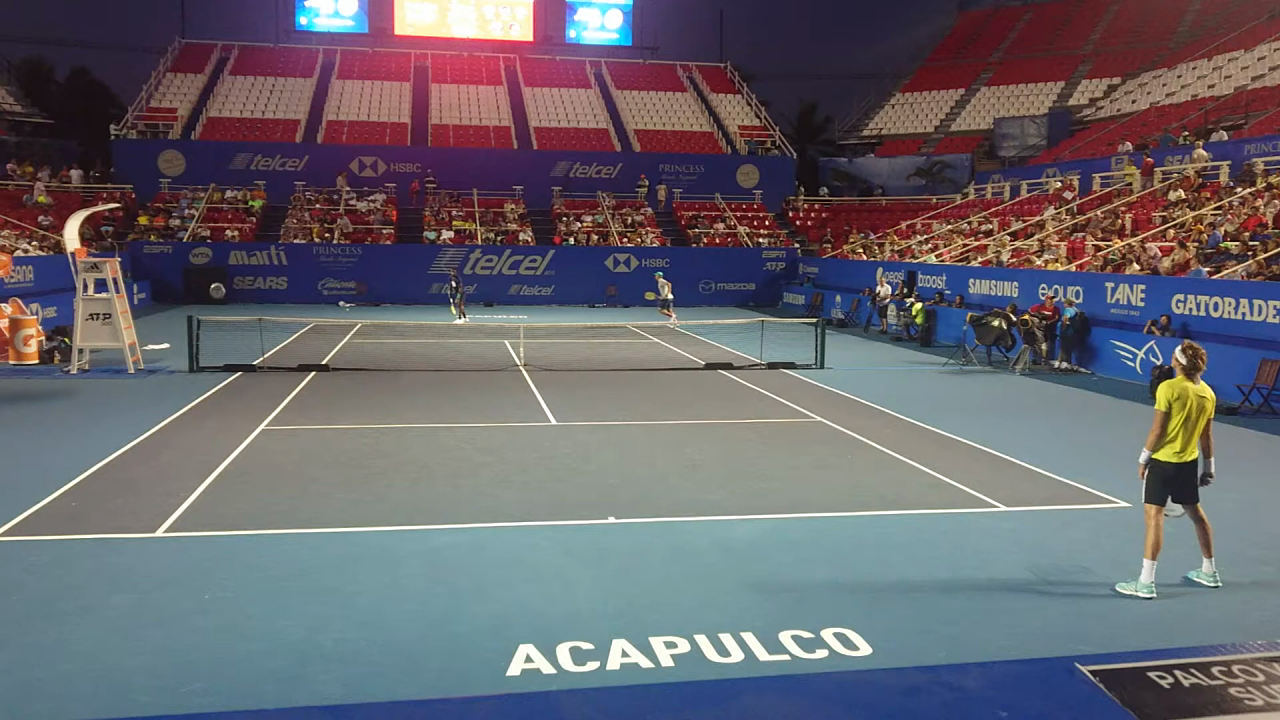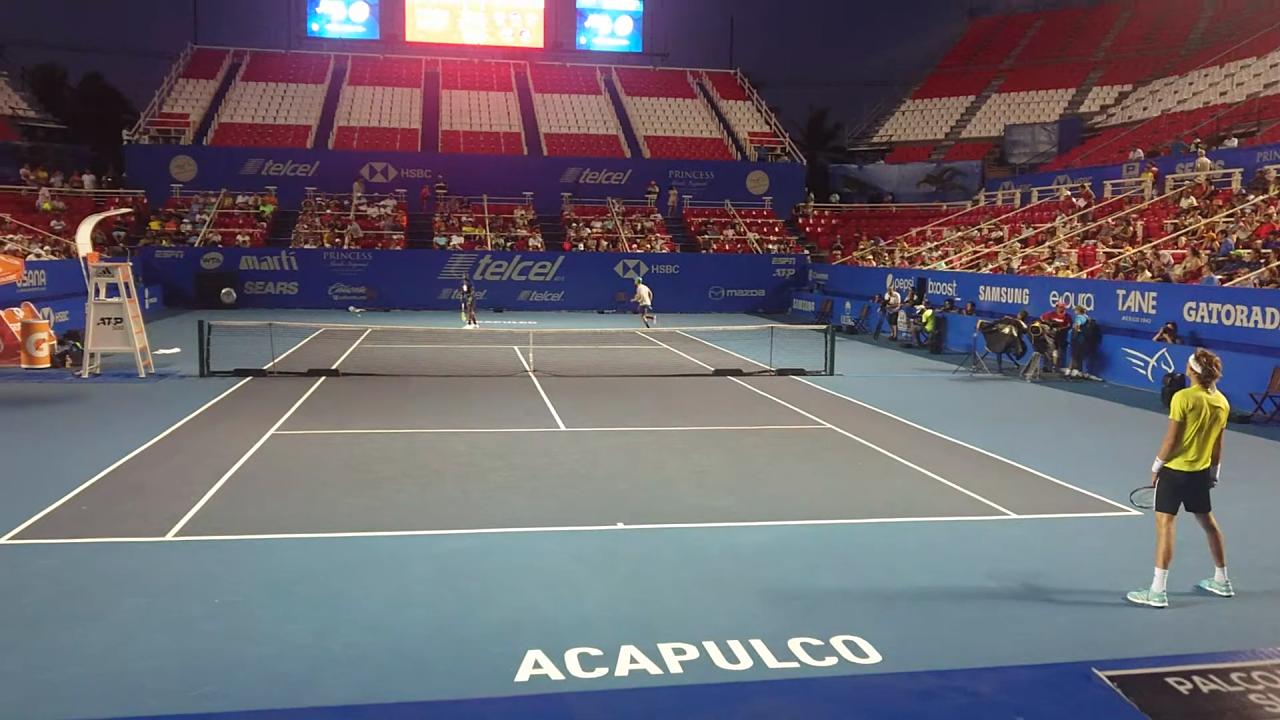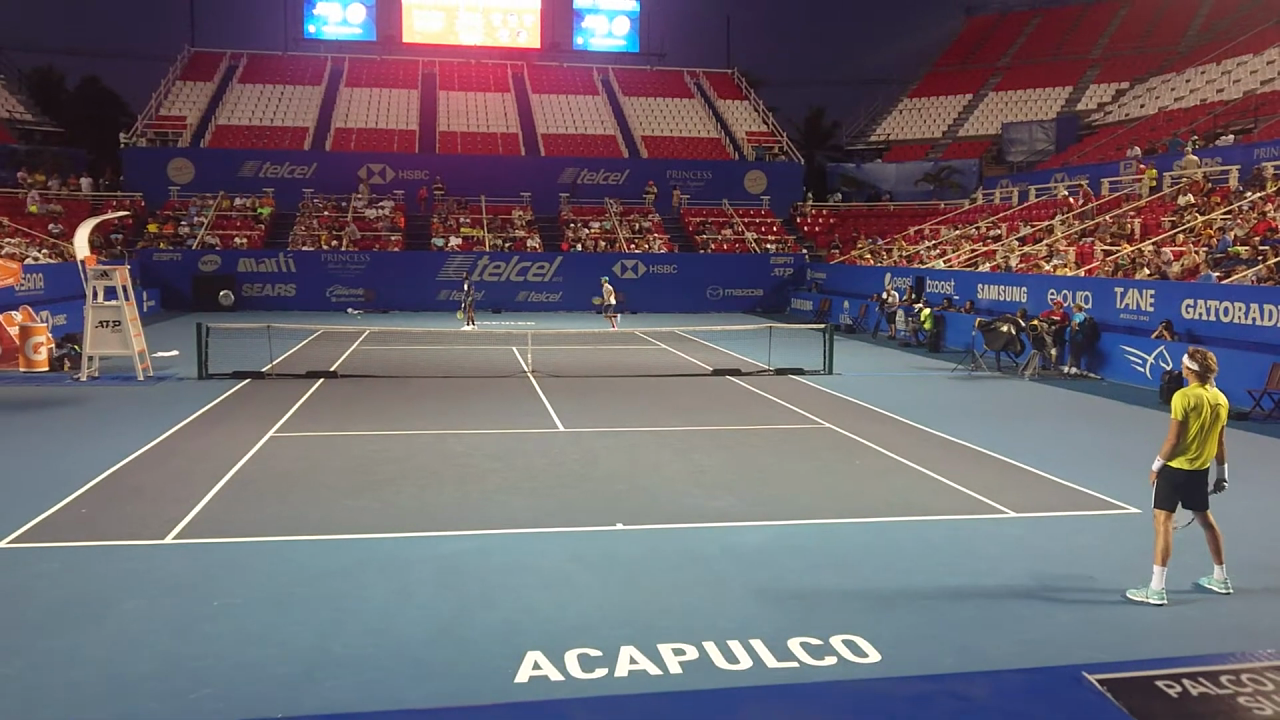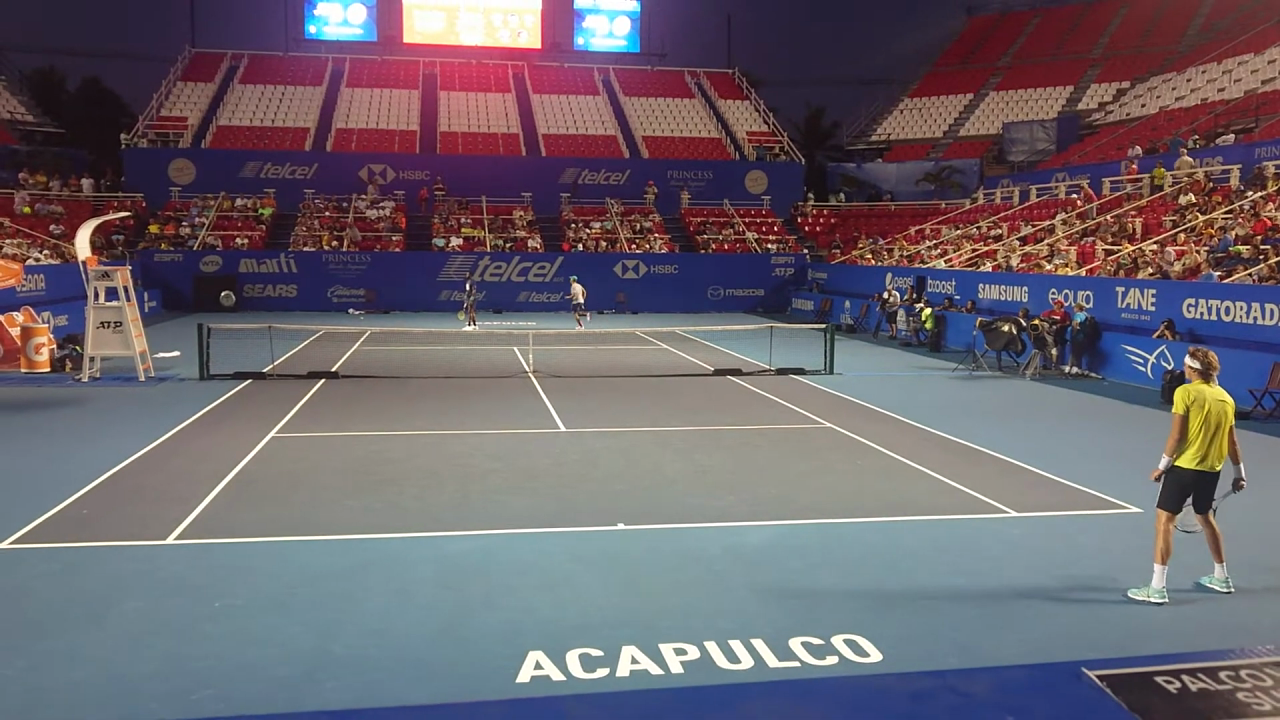
dt=0.4s
person 1, frame 1
left shoulder: (1168, 388)
right shoulder: (1208, 393)
left elbow: (1157, 430)
right elbow: (1206, 435)
left wrist: (1143, 459)
right wrist: (1208, 467)
left hip: (1163, 462)
right hip: (1189, 463)
left knee: (1154, 517)
right knee: (1196, 513)
left ankle: (1146, 582)
right ankle: (1209, 571)
person 1, frame 2
left shoulder: (1183, 397)
right shoulder: (1222, 402)
left elbow: (1171, 440)
right elbow: (1217, 443)
left wrist: (1155, 467)
right wrist: (1213, 473)
left hip: (1175, 469)
right hip: (1201, 472)
left knee: (1165, 524)
right knee: (1208, 522)
left ankle: (1158, 591)
right ankle: (1222, 581)
person 1, frame 3
left shoulder: (1184, 396)
right shoulder: (1221, 399)
left elbow: (1173, 440)
right elbow: (1220, 442)
left wrist: (1156, 466)
right wrist: (1222, 474)
left hip: (1175, 468)
right hip: (1200, 470)
left knee: (1163, 522)
right knee: (1205, 520)
left ankle: (1157, 589)
right ankle: (1221, 578)
person 1, frame 4
left shoulder: (1185, 392)
right shoulder: (1225, 397)
left elbow: (1176, 436)
right elbow: (1232, 441)
left wrist: (1162, 465)
right wrist: (1238, 473)
left hip: (1185, 467)
right hip: (1211, 470)
left knee: (1164, 522)
right knee: (1205, 518)
left ankle: (1157, 588)
right ankle: (1221, 577)
